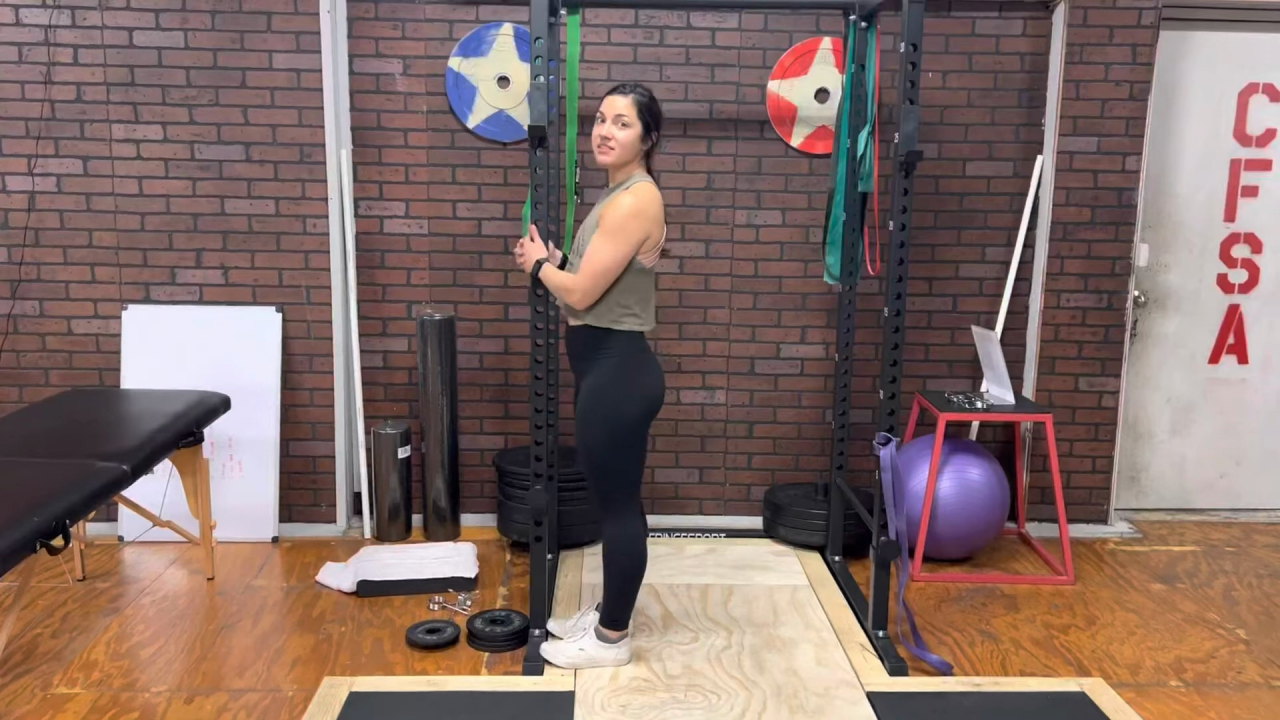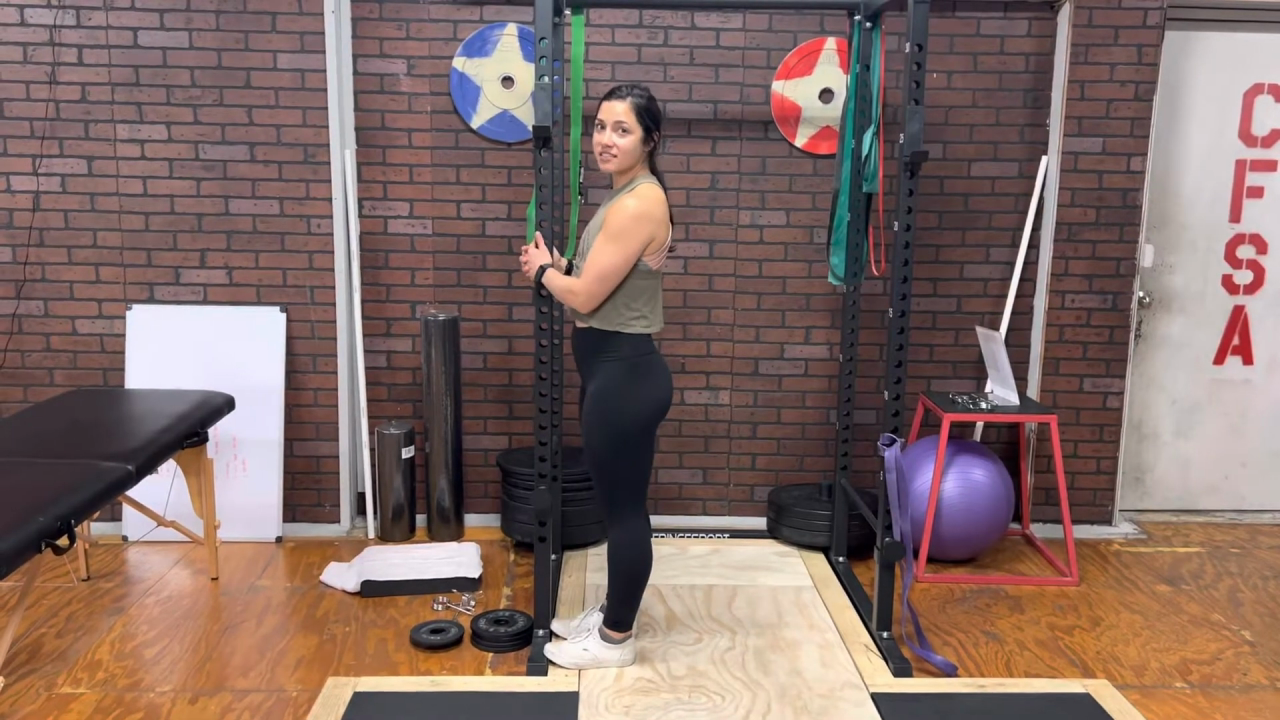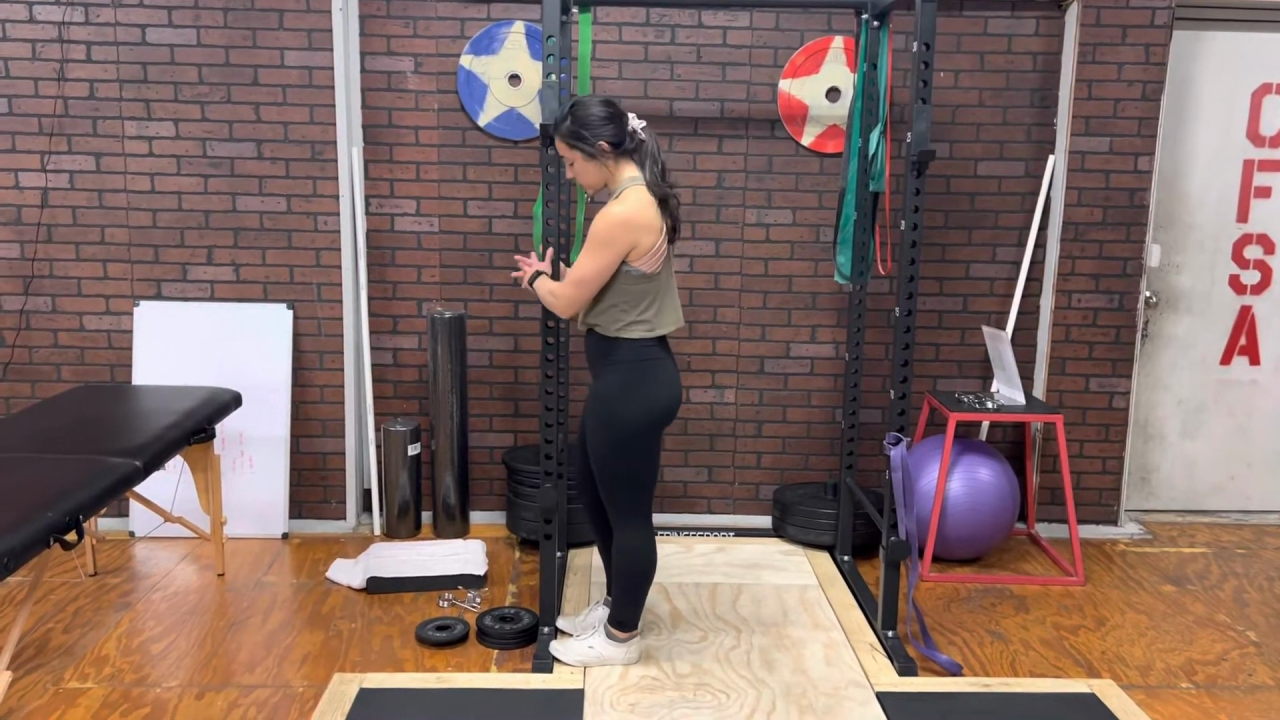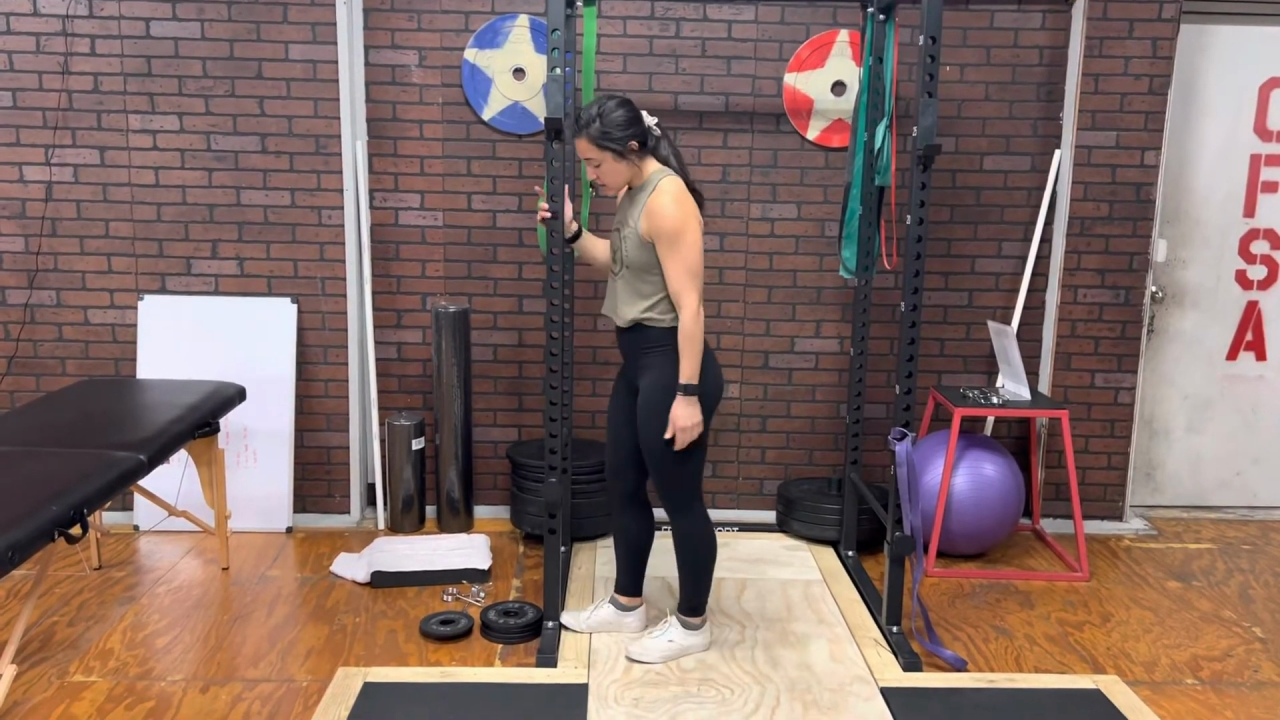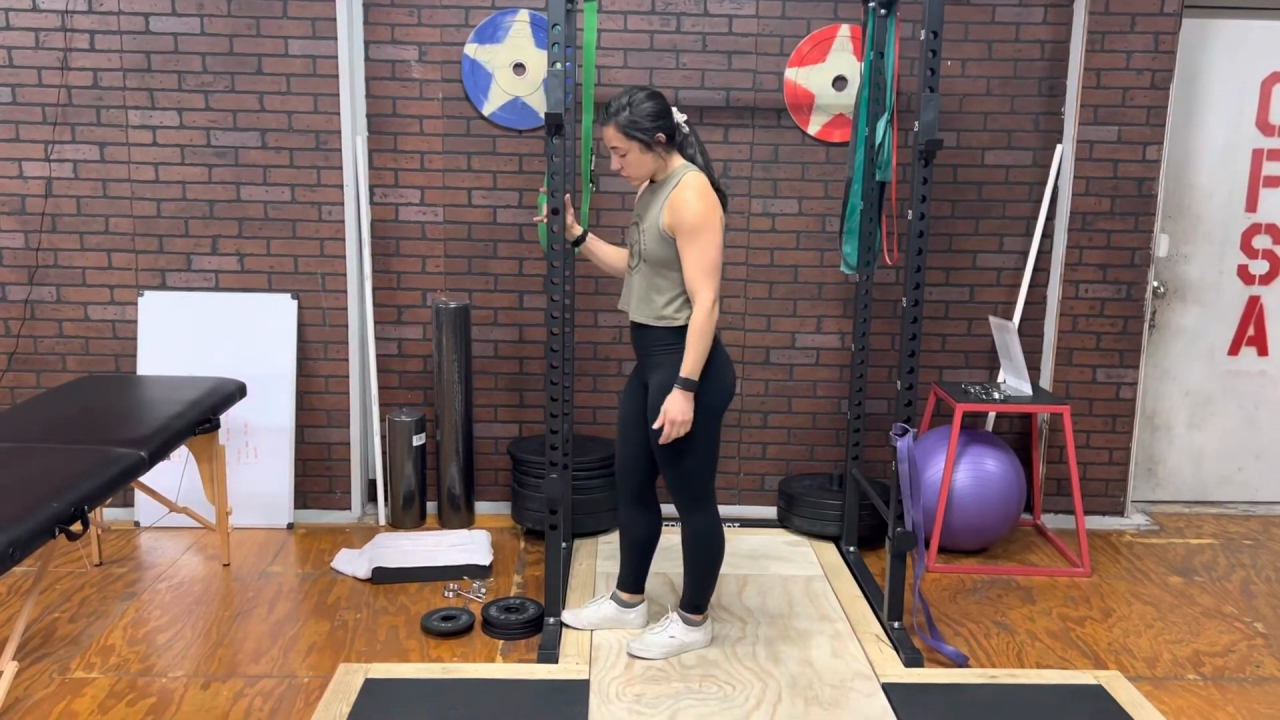
dt=1s
person 1, frame 1
left shoulder: (635, 201)
right shoulder: (619, 195)
left elbow: (582, 292)
left wrist: (538, 264)
right wrist: (553, 257)
left hip: (618, 370)
right hip: (604, 367)
left knee: (618, 506)
right knee: (611, 500)
left ankle: (612, 638)
right ankle: (610, 613)
person 1, frame 2
left shoulder: (639, 204)
right shoulder: (626, 198)
left elbow: (585, 296)
left wrist: (542, 270)
right wrist: (558, 264)
left hip: (625, 375)
right hip: (611, 371)
left knee: (624, 509)
right knee: (616, 503)
left ankle: (616, 638)
right ankle: (612, 613)
person 1, frame 3
left shoulder: (622, 213)
right shoulder: (640, 197)
left elbow: (568, 303)
left wrist: (536, 278)
right wrist: (554, 274)
left hip: (632, 379)
right hip: (627, 371)
left knee: (627, 511)
right knee: (593, 490)
left ankle: (621, 636)
right ankle: (616, 604)
person 1, frame 4
left shoulder: (668, 200)
right shoulder: (631, 192)
left elbow: (690, 305)
left wrist: (689, 393)
right wrist: (571, 231)
left hip: (671, 364)
right hip: (638, 361)
left knee: (681, 500)
right knee: (622, 488)
left ankle: (692, 622)
right ankle: (627, 604)
person 1, frame 5
left shoulder: (691, 195)
right shoulder: (652, 189)
left elbow: (705, 301)
left wrist: (685, 388)
right wrist: (577, 234)
left hip: (687, 364)
right hip: (650, 362)
left knee: (692, 498)
right knee: (632, 487)
left ankle: (693, 620)
right ankle: (628, 602)
